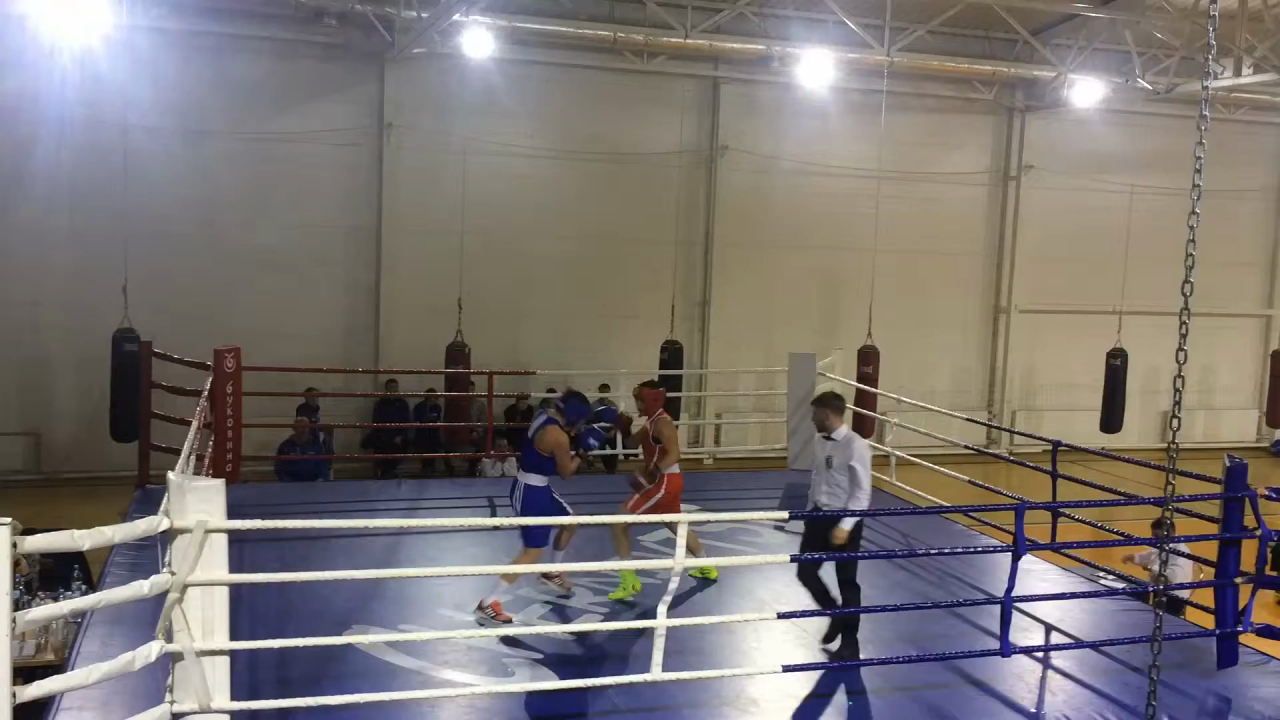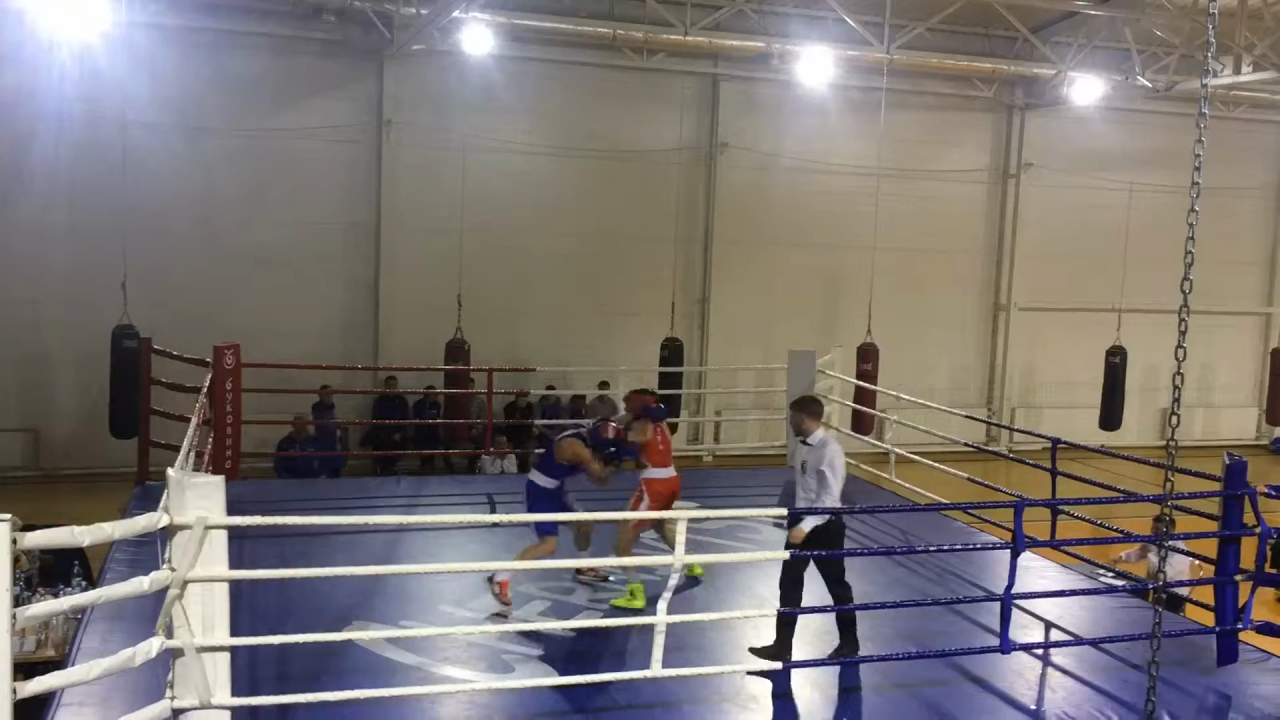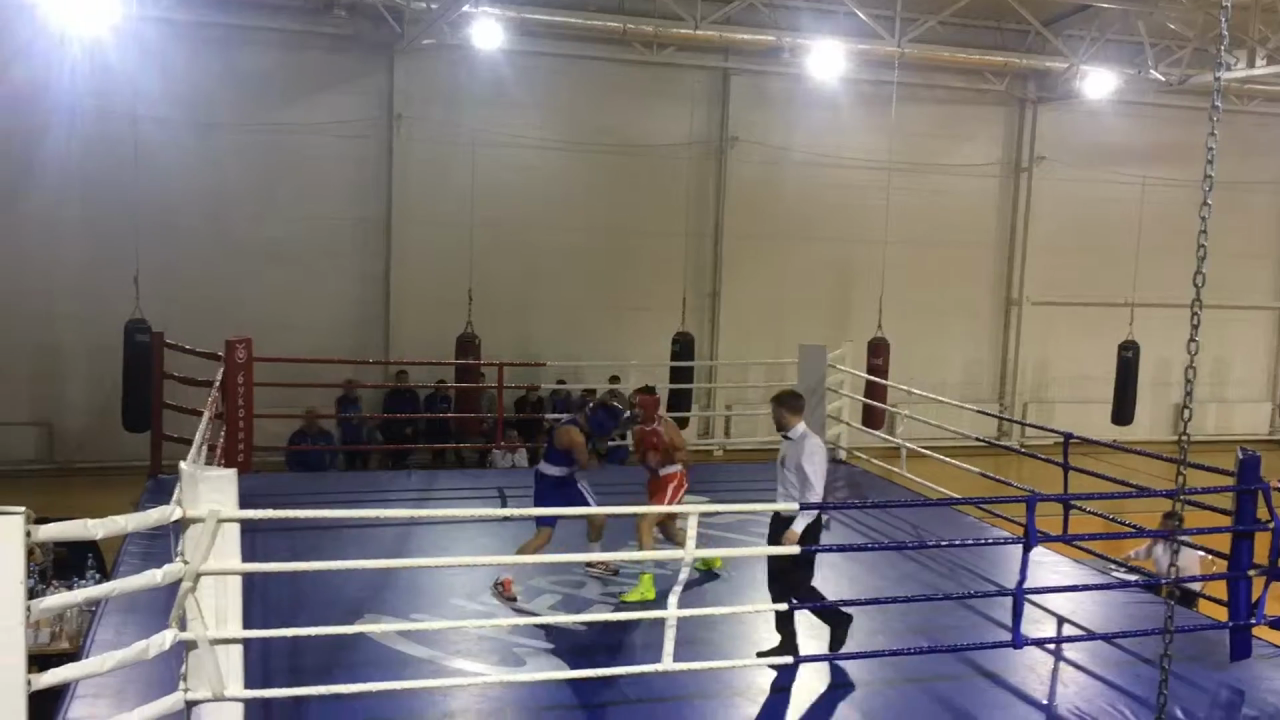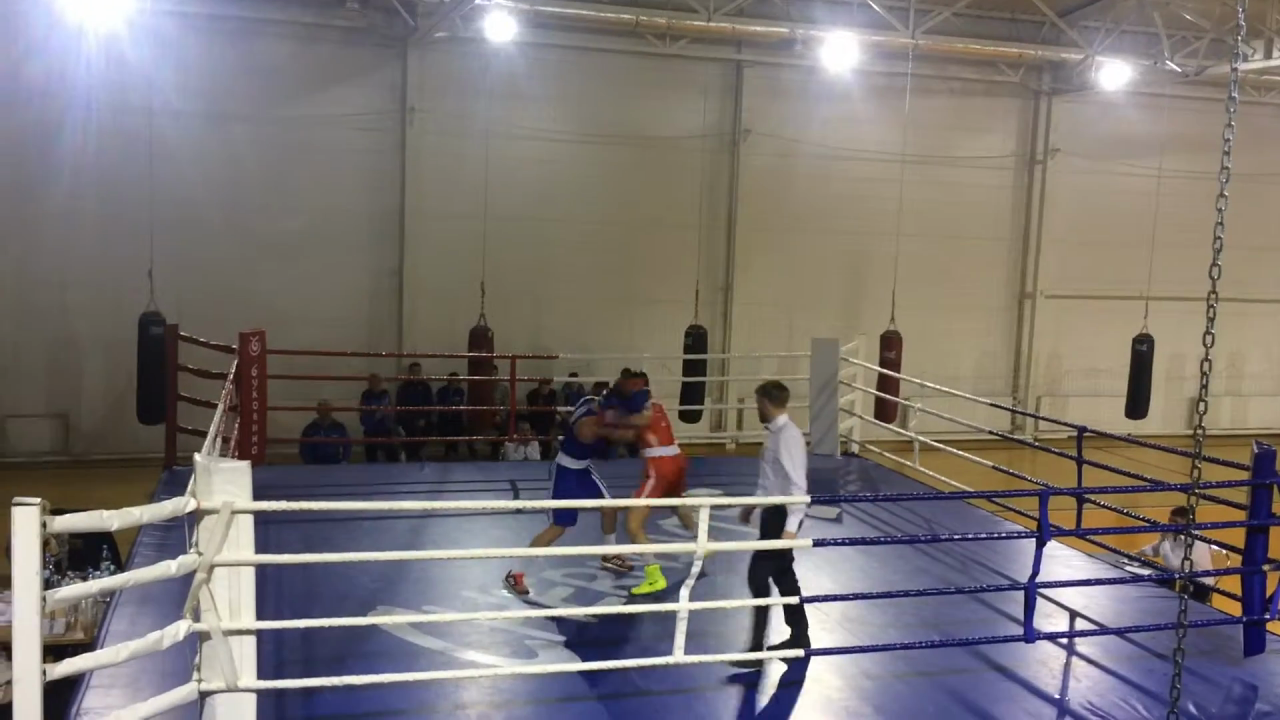
dt=0.2s
person 1, frame 1
left shoulder: (856, 446)
right shoulder: (821, 443)
left elbow: (862, 492)
left wrist: (845, 526)
right wrist: (811, 511)
left hip: (846, 522)
right hip: (820, 517)
left knee: (847, 582)
right knee: (806, 573)
left ankle: (849, 645)
right ankle: (838, 616)
person 1, frame 2
left shoulder: (829, 450)
right shoulder: (804, 447)
left elbow: (830, 498)
left wrist: (805, 527)
left hip: (824, 527)
right hip: (802, 522)
left knee: (835, 584)
right knee: (789, 583)
left ankle: (848, 641)
right ankle: (782, 646)
person 1, frame 3
left shoulder: (810, 445)
right shoulder: (788, 442)
left elbow: (814, 493)
left wrist: (797, 528)
left hip: (801, 524)
right hip: (783, 520)
left knee: (798, 586)
right knee: (777, 582)
left ankle: (838, 621)
right ankle: (787, 642)
person 1, frame 4
left shoulder: (788, 438)
right shoulder: (777, 433)
left elbow: (798, 486)
left wrist: (791, 526)
right wrist: (754, 503)
left hip: (781, 516)
right hip: (773, 513)
left knee: (758, 577)
right knee: (782, 575)
left ankle: (756, 649)
right ankle: (799, 636)
person 2, frame 1
left shoulder: (662, 422)
right shoulder: (651, 422)
left elbow: (673, 454)
right elbow: (631, 443)
left wrist: (648, 476)
right wrist: (623, 426)
left hip: (663, 482)
right hip: (672, 482)
left knee: (618, 526)
right knee: (676, 525)
left ankle: (629, 582)
right ankle: (707, 567)
person 2, frame 2
left shoulder: (641, 426)
right shoulder: (660, 425)
left hip: (652, 488)
right hip: (671, 483)
left knee: (623, 542)
right knee: (662, 527)
left ankle: (635, 593)
right ankle: (692, 564)
person 2, frame 3
left shoulder: (666, 425)
right shoulder: (638, 429)
left elbow: (683, 454)
right elbow: (642, 456)
right wrist: (651, 456)
left hip: (673, 481)
right hip: (656, 483)
left knee: (644, 526)
right knee: (668, 531)
left ankle: (647, 585)
right ankle: (709, 558)
person 2, frame 4
left shoulder: (640, 407)
right shoulder: (656, 407)
left hip: (659, 470)
right hip: (677, 463)
left knee: (633, 524)
right knee: (679, 506)
left ankle: (655, 578)
person 3, frame 1
left shoulder: (547, 416)
right shoulder: (557, 436)
right elbow: (566, 472)
right wrist: (581, 454)
left hip: (537, 487)
right hip: (530, 491)
left knee: (569, 523)
right knee: (533, 552)
left ankle: (552, 571)
right ankle: (489, 603)
person 3, frame 2
left shoulder: (584, 434)
right shoulder: (578, 449)
right elbow: (600, 478)
right wrist: (613, 461)
left hip: (554, 487)
right hip: (541, 490)
left knee: (584, 525)
right knee: (549, 543)
left ankle: (584, 568)
right ankle: (501, 578)
person 3, frame 3
left shoulder: (582, 418)
right shoulder: (572, 434)
right elbow: (585, 465)
left hip: (569, 477)
right hip: (549, 480)
left knee: (598, 519)
right knee: (544, 535)
left ankle: (594, 561)
right ankle: (503, 580)
person 3, frame 4
left shoulder: (590, 402)
right shoulder: (593, 425)
right elbow: (626, 434)
left hip: (582, 469)
right hip: (568, 473)
left knee: (610, 508)
right knee: (558, 528)
left ankle: (610, 556)
right ankle: (515, 574)
